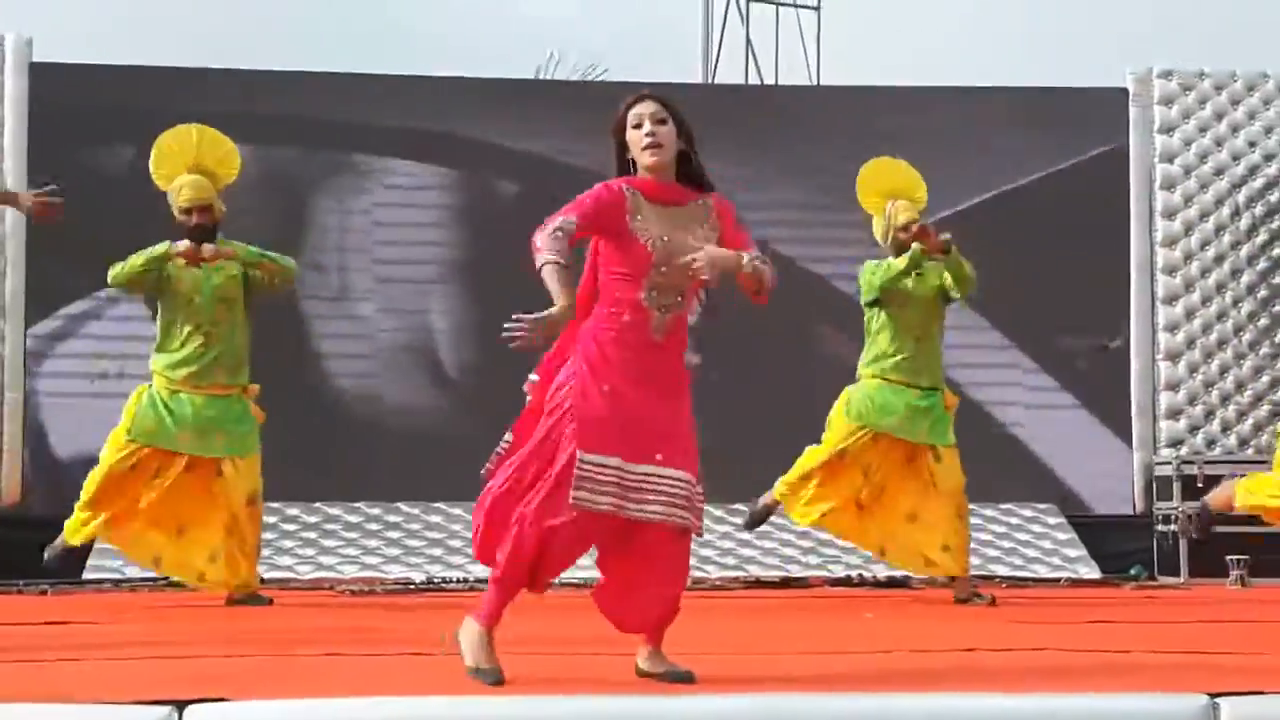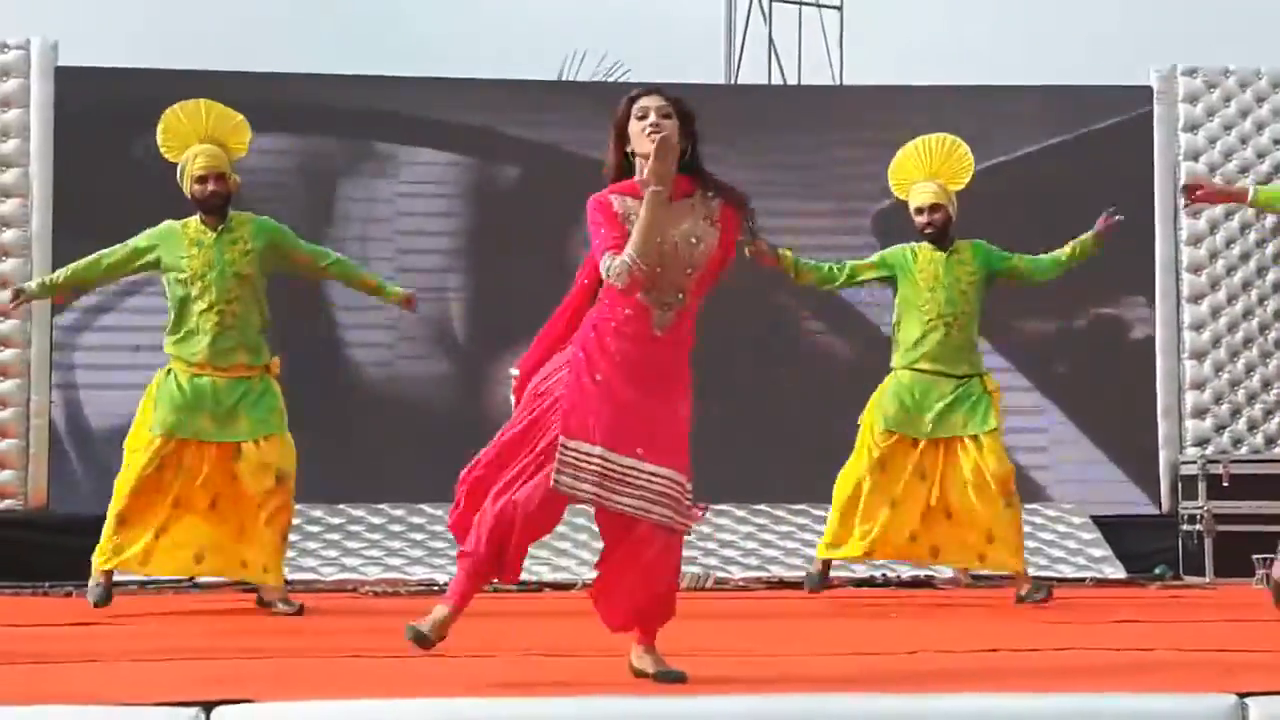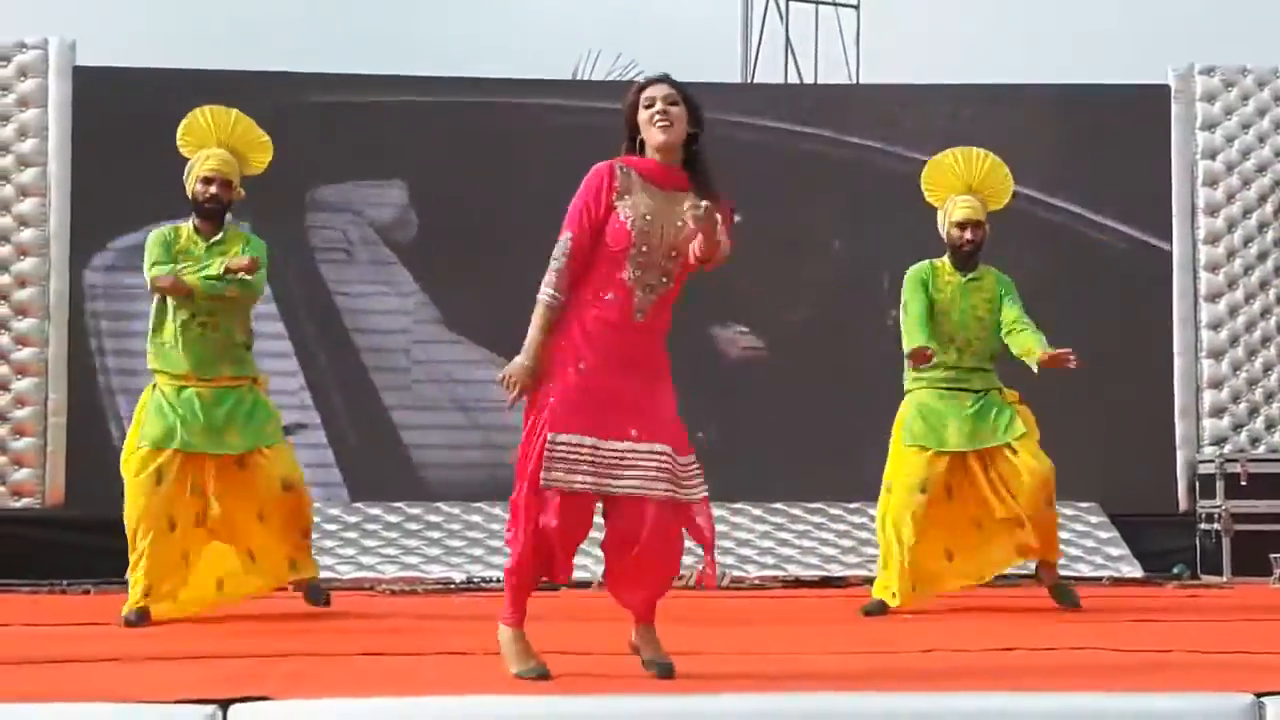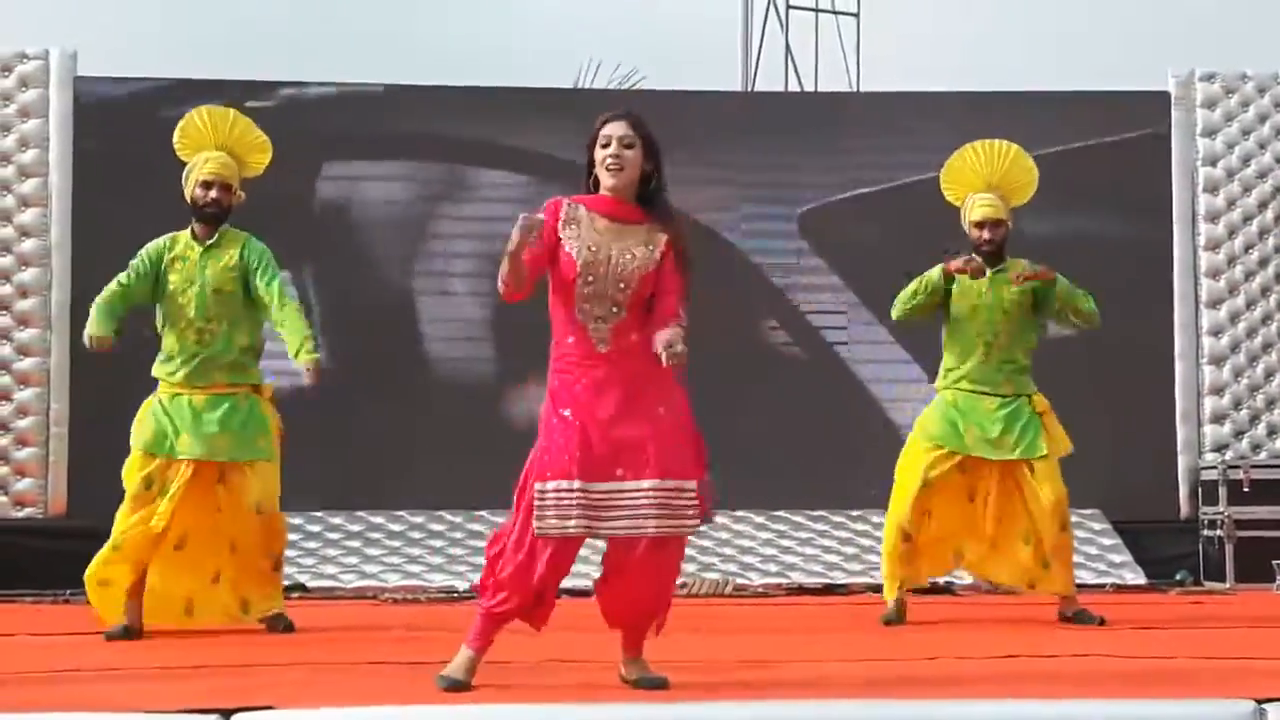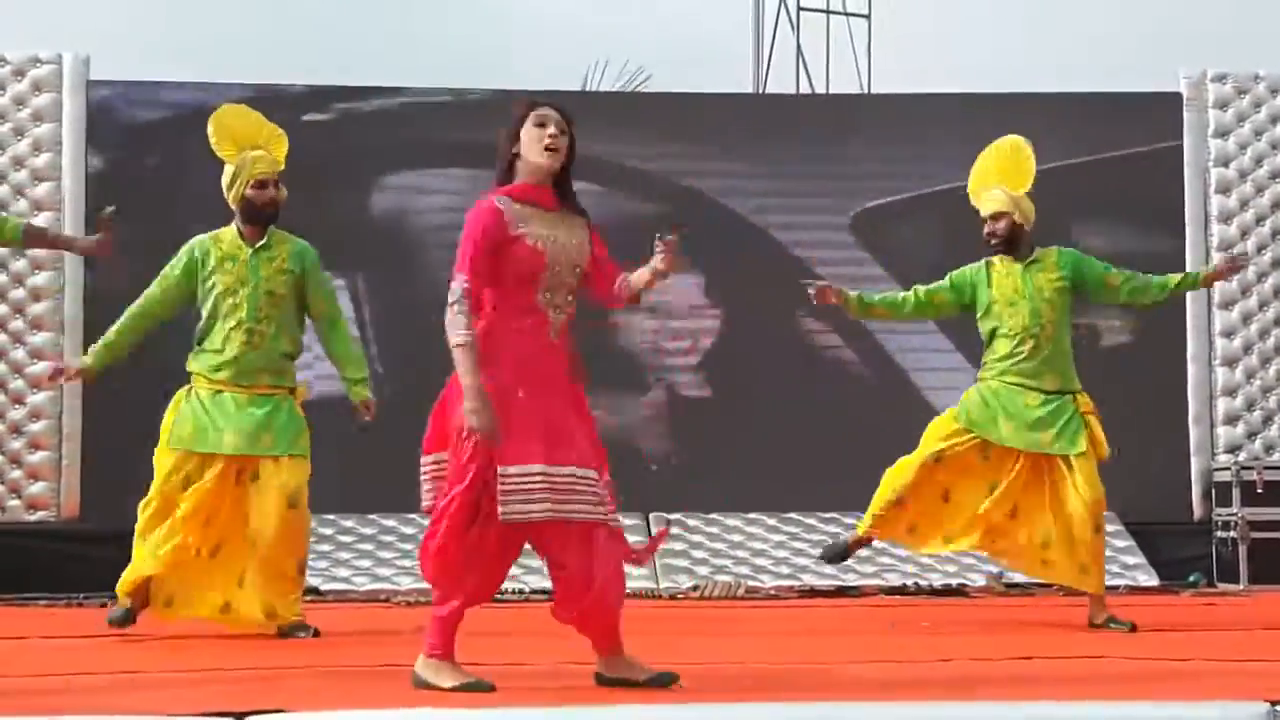
dt=0.5s
person 1, frame 1
left shoulder: (711, 209)
right shoulder: (614, 197)
left elbow: (762, 287)
right elbow: (549, 236)
left wrist: (732, 260)
right wrist: (562, 304)
left hip: (665, 384)
right hip: (599, 371)
left knee: (660, 524)
right knee: (557, 501)
left ankle: (651, 649)
right ankle: (481, 622)
person 1, frame 2
left shoulder: (720, 208)
right shoulder: (606, 206)
right elbow: (621, 279)
right wrist: (652, 204)
left hip: (663, 382)
right hip: (596, 366)
left knee: (651, 519)
right knee: (535, 487)
left ankle: (642, 646)
right ankle: (449, 607)
person 1, frame 3
left shoulder: (700, 201)
right shoulder: (609, 177)
left elbow: (711, 256)
right elbow: (561, 267)
left wrist: (709, 230)
right wrist: (531, 351)
left hip: (645, 364)
right hip: (580, 355)
left knee: (655, 503)
right knee: (558, 489)
left ankle: (643, 629)
right ankle: (513, 624)
person 1, frame 4
left shoulder: (661, 237)
right shoulder: (560, 215)
left elbow: (670, 318)
right elbow: (514, 288)
left wrist: (673, 342)
right wrist: (515, 246)
left hip: (647, 397)
right hip: (574, 392)
left knee: (650, 529)
right knee: (545, 528)
left ankle: (632, 656)
right ankle: (473, 646)
person 1, frame 5
left shoulder: (577, 223)
right shoulder: (493, 212)
left elbow: (613, 290)
right elbow: (461, 303)
left wrist: (655, 269)
right wrist: (472, 390)
left hip: (556, 385)
right hip: (499, 383)
left knee: (581, 523)
right knee: (488, 520)
left ankle: (611, 656)
right ankle: (434, 656)
person 2, frame 1
left shoulder: (240, 261)
right shoulder: (164, 263)
left elbow: (287, 274)
right elbow: (117, 278)
left wrist: (239, 252)
right wrist: (171, 252)
left hip: (225, 405)
right hip: (166, 397)
left knee: (241, 497)
right knee: (116, 471)
left ankle: (241, 585)
right ankle: (74, 533)
person 2, frame 2
left shoulder: (261, 232)
right shoulder: (167, 238)
left elbow: (322, 261)
right elbow: (107, 263)
left wrist: (385, 287)
right wrist: (46, 285)
left hip: (249, 387)
right hip: (184, 383)
left knee: (272, 480)
right knee: (148, 474)
left ankle: (267, 581)
right ankle: (108, 564)
person 2, frame 3
left shoulder: (249, 247)
right shoulder: (163, 239)
left elbow: (245, 291)
right elbow: (159, 281)
left wrist: (189, 282)
right wrist: (223, 269)
left hip: (238, 396)
right hip: (173, 397)
left knee: (284, 486)
right knee: (152, 499)
left ankle: (300, 571)
right ankle: (144, 597)
person 2, frame 4
left shoulder: (252, 251)
right shoulder: (162, 249)
left elbow: (283, 303)
right elbow: (118, 291)
left wrist: (303, 351)
right wrist: (98, 325)
left hip: (238, 405)
right hip: (173, 404)
left knee: (256, 510)
right knee: (145, 506)
left ankle: (268, 604)
right ankle: (132, 607)
person 2, frame 5
left shoulder: (298, 254)
right shoulder: (202, 250)
left elbow: (330, 321)
right elbow: (151, 307)
left wrist: (357, 383)
right wrist: (96, 357)
left hip: (273, 407)
right hip: (207, 400)
left knee: (282, 511)
right knee: (173, 500)
left ankle: (283, 613)
right ankle: (139, 590)
person 3, frame 1
left shoulder: (937, 274)
right shoulder: (873, 271)
left elbow: (967, 286)
right elbow: (879, 284)
left wrist: (948, 253)
right wrist: (916, 250)
left hip: (928, 400)
right hip: (878, 392)
left knee: (947, 488)
right knee: (834, 457)
left ankle: (961, 583)
right ankle: (775, 497)
person 3, frame 2
left shoulder: (980, 255)
right shoulder: (900, 258)
left elbow: (1039, 268)
right elbow: (838, 272)
left wrist: (1090, 240)
right wrist: (785, 259)
left hip: (966, 390)
right hip: (909, 386)
left knee: (992, 478)
right knee: (871, 467)
left ankle: (1020, 579)
right ankle: (827, 557)
person 3, frame 3
left shoulder: (999, 284)
right shoulder: (920, 276)
left elbow: (1019, 329)
right elbow: (912, 320)
left wrist: (1043, 355)
right wrist: (917, 348)
left hip: (986, 404)
right hip: (929, 406)
left knee: (1035, 479)
right knee: (909, 499)
left ankle: (1049, 573)
right ankle: (888, 591)
person 3, frame 4
left shoulder: (1030, 277)
right shoulder: (947, 275)
left elbow: (1088, 315)
right elbow: (900, 311)
left wrist: (1050, 280)
right wrist: (944, 272)
left hip: (1017, 411)
right hip: (957, 406)
left knee: (1048, 503)
right knee: (913, 494)
left ankle: (1068, 602)
right ankle: (897, 593)
person 3, frame 5
left shoulder: (1066, 263)
right shoulder: (976, 277)
left elbow: (1132, 288)
right elbow: (917, 302)
left wrist: (1199, 278)
right wrist: (851, 301)
left hip: (1057, 407)
right hip: (995, 399)
left knee: (1085, 504)
right knee: (927, 463)
left ankle: (1098, 608)
right ankle: (861, 535)
